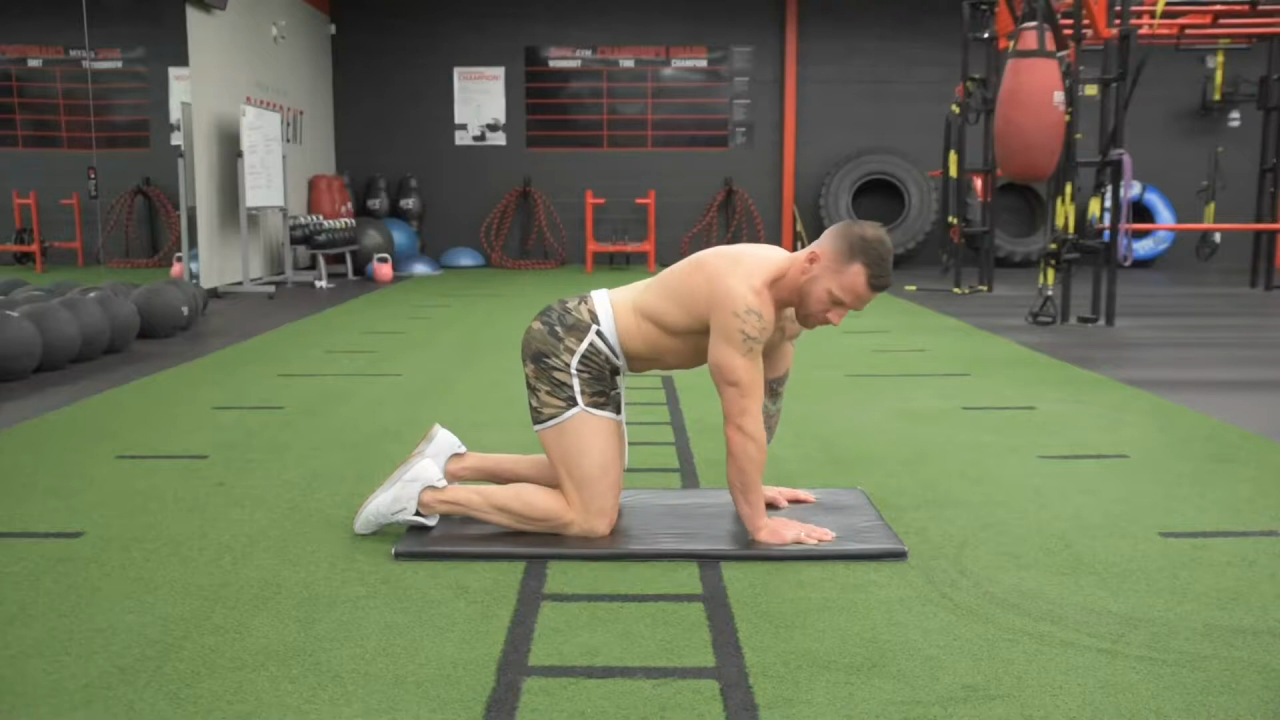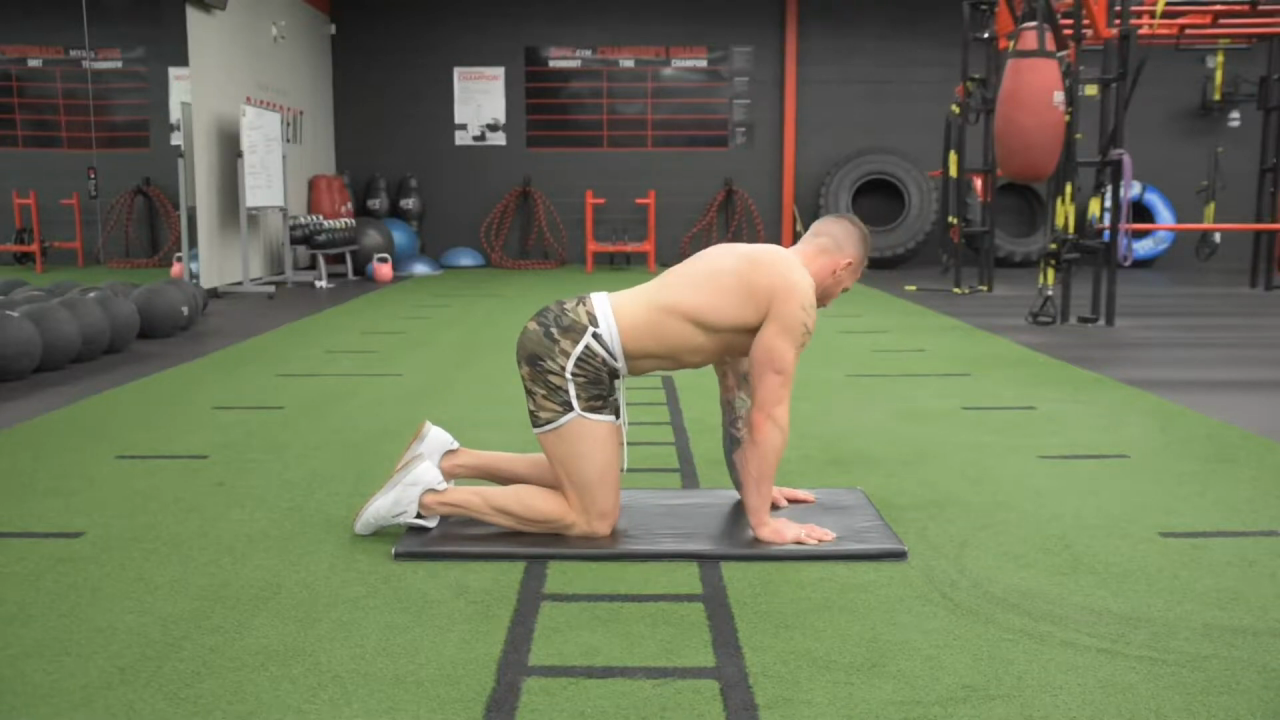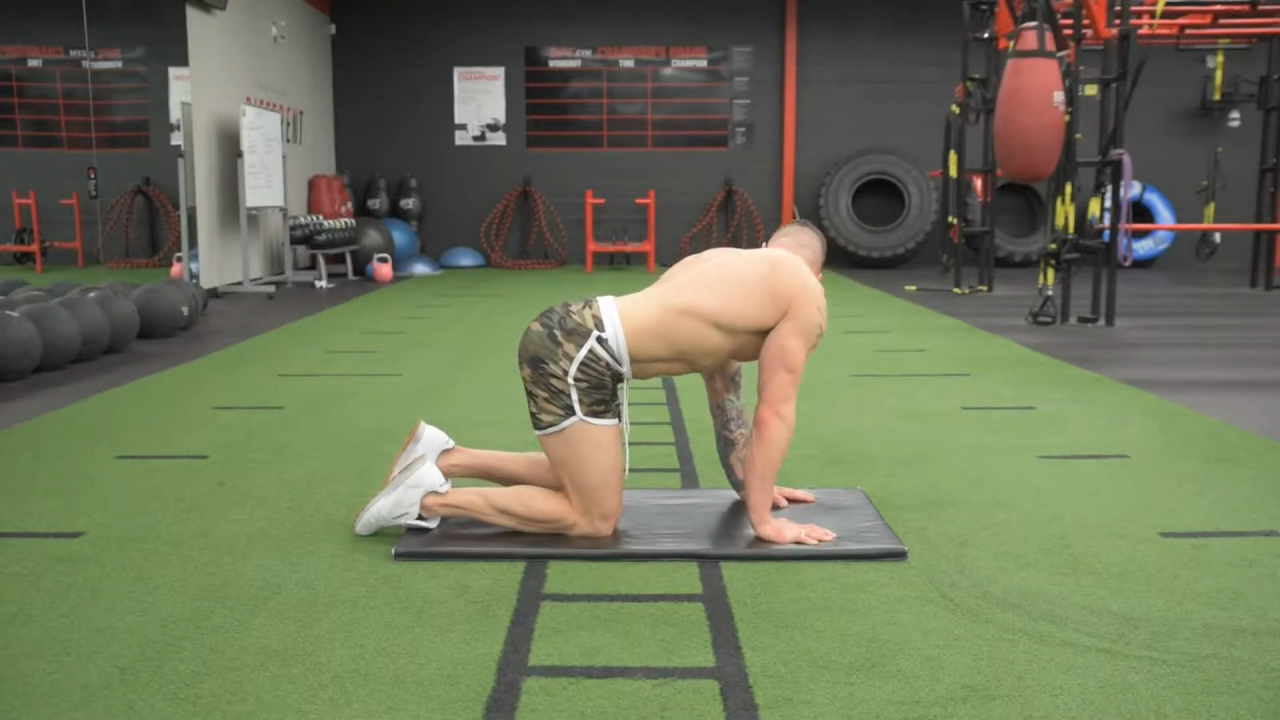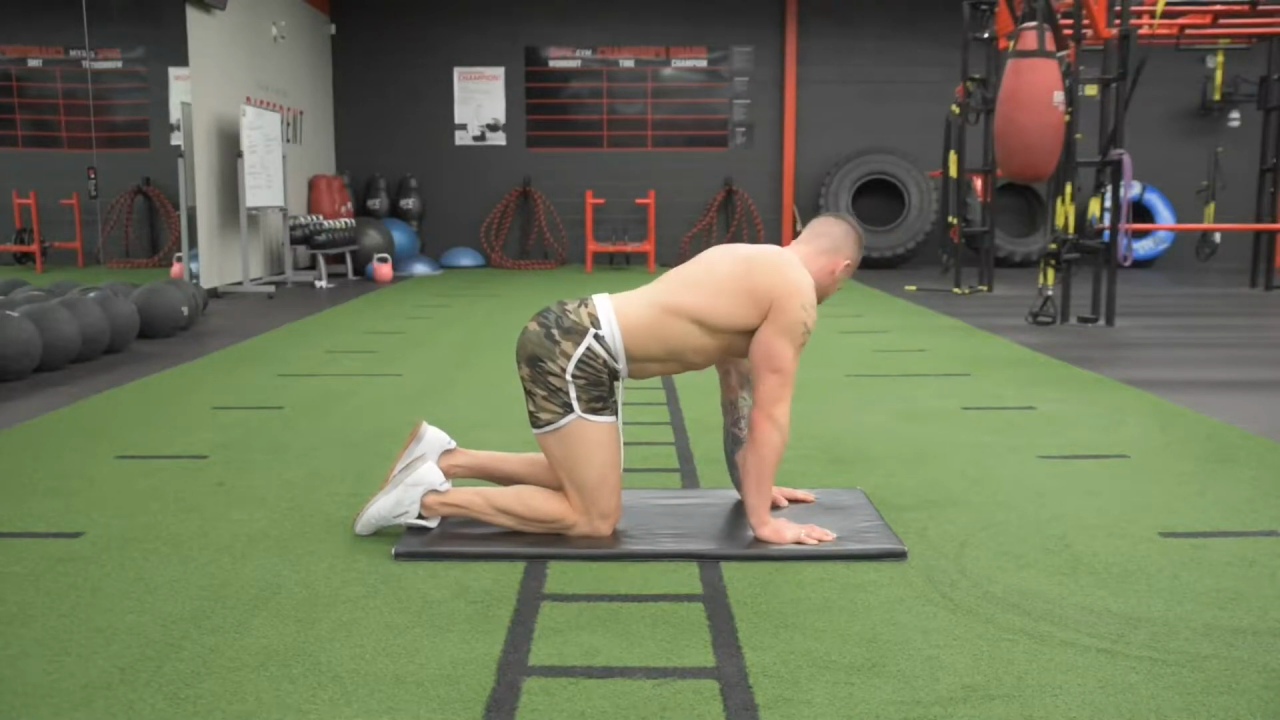
dt=0.7s
person 1, frame 1
left shoulder: (807, 294)
right shoulder: (746, 297)
left elbow: (769, 398)
right elbow: (742, 422)
left wrist: (751, 484)
right wrist: (759, 522)
left hip: (591, 350)
right hip: (567, 345)
left knee: (592, 479)
right knee: (591, 518)
left ankle: (453, 461)
right ankle: (428, 494)
person 1, frame 2
left shoulder: (756, 268)
right shoulder: (794, 292)
left elbow: (736, 392)
right elbow: (768, 416)
left wrist: (751, 486)
right wrist: (762, 520)
left hip: (572, 339)
right hip: (570, 353)
left knee: (584, 479)
right knee: (594, 518)
left ankle: (447, 459)
right ankle: (427, 496)
person 1, frame 3
left shoulder: (734, 263)
right shoulder: (806, 297)
left elbow: (725, 395)
right elbow: (776, 413)
left wrist: (751, 485)
right wrist: (763, 518)
left hip: (569, 335)
right hip: (577, 356)
left knee: (583, 479)
right knee: (595, 520)
left ankle: (443, 458)
right ankle: (427, 497)
person 1, frame 4
left shoulder: (754, 267)
right shoulder: (794, 292)
left elbow: (739, 393)
right elbow: (769, 415)
left wrist: (750, 486)
right wrist: (762, 520)
left hip: (567, 338)
right hip: (571, 355)
left knee: (581, 477)
right knee: (594, 518)
left ankle: (445, 459)
right ankle: (428, 497)
